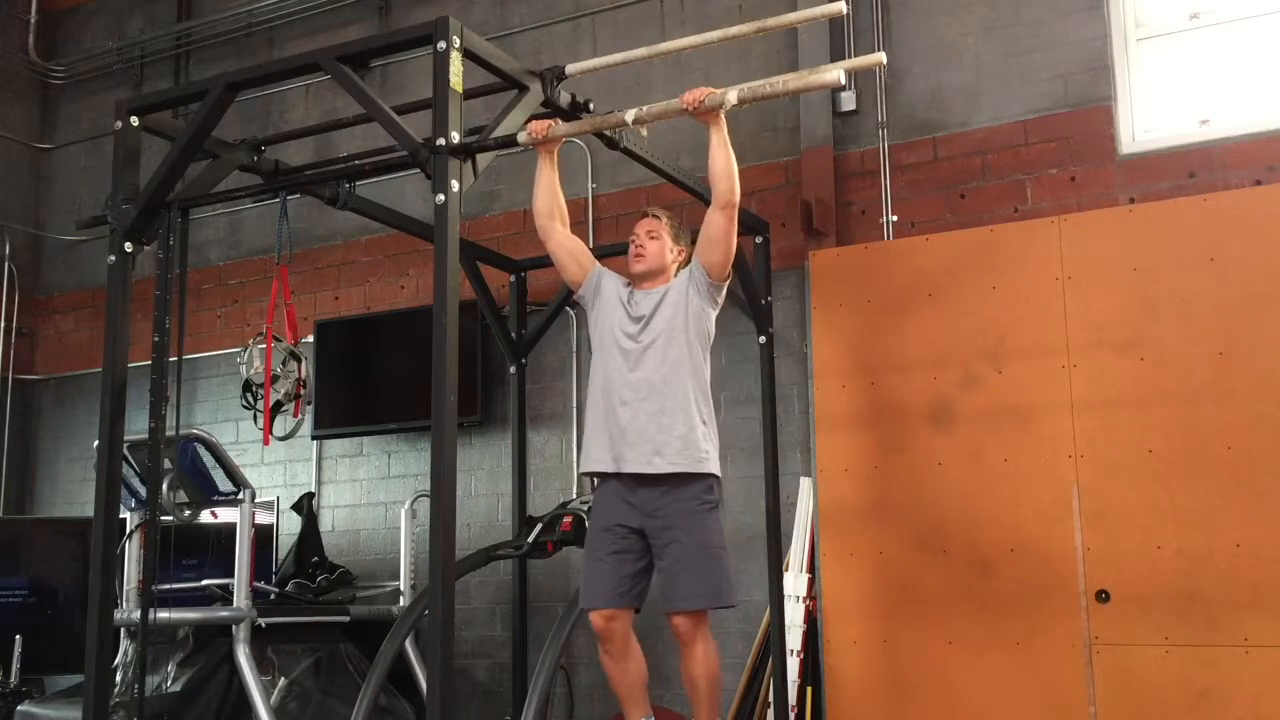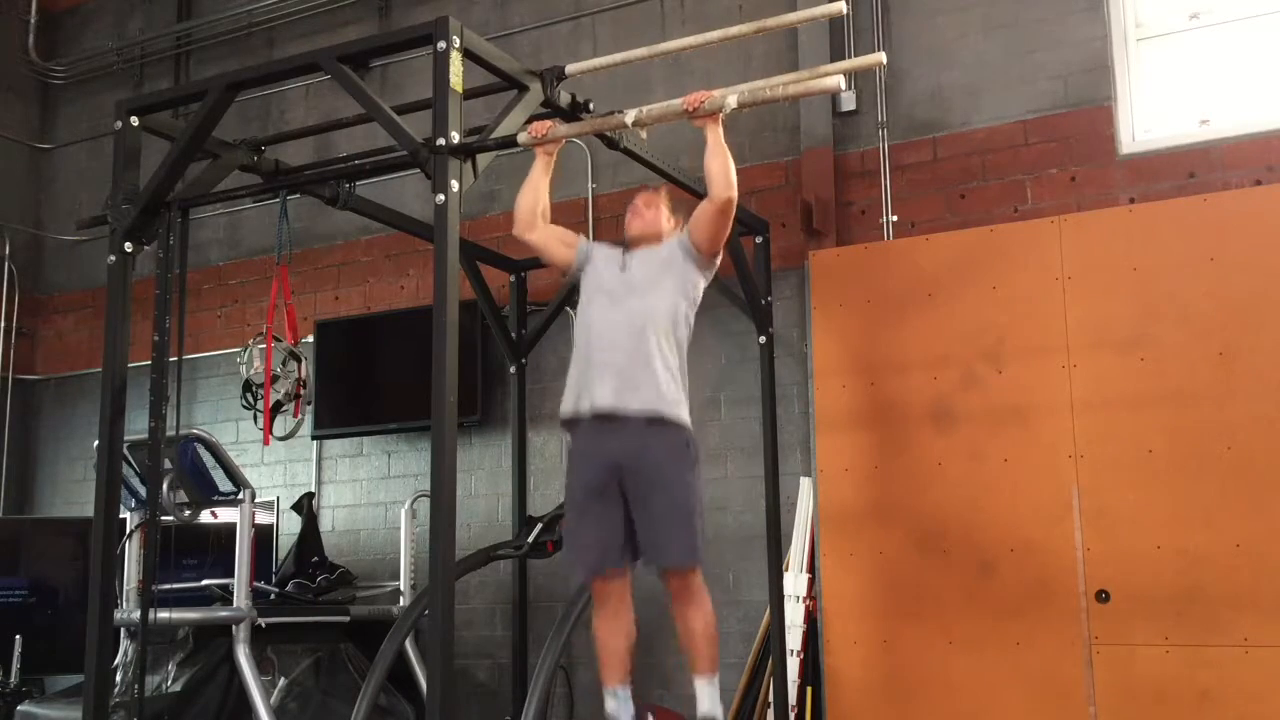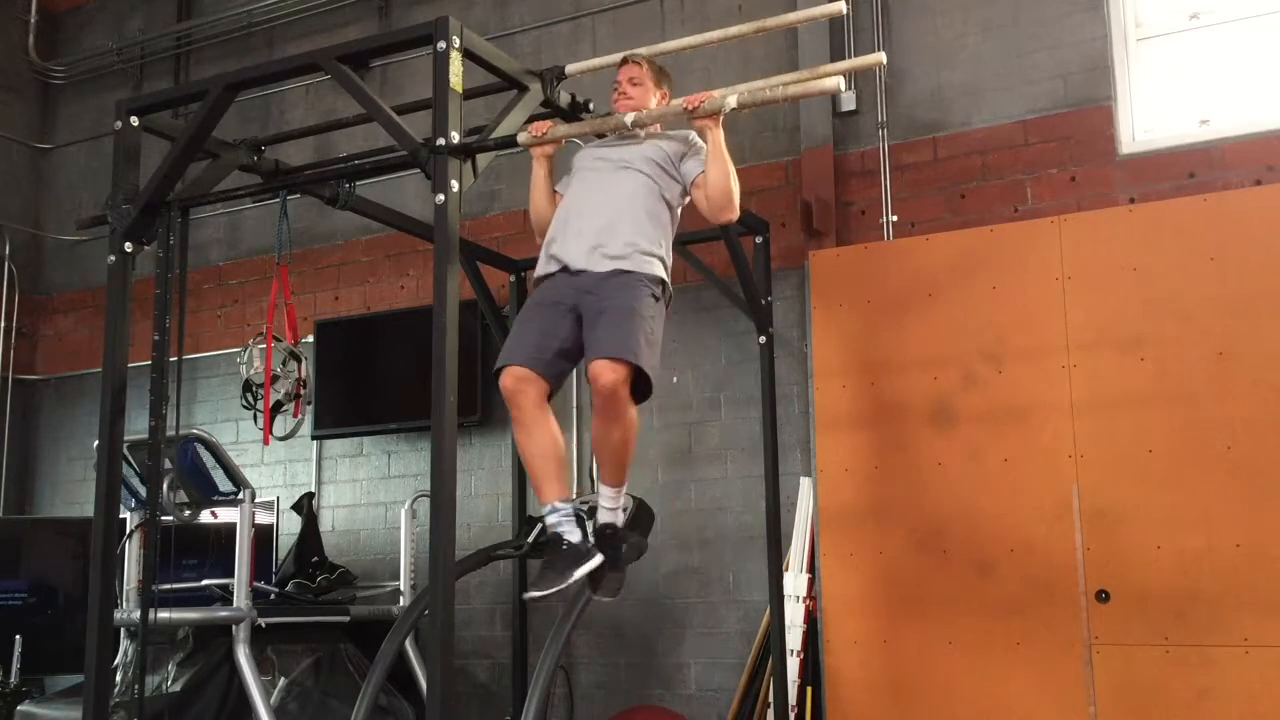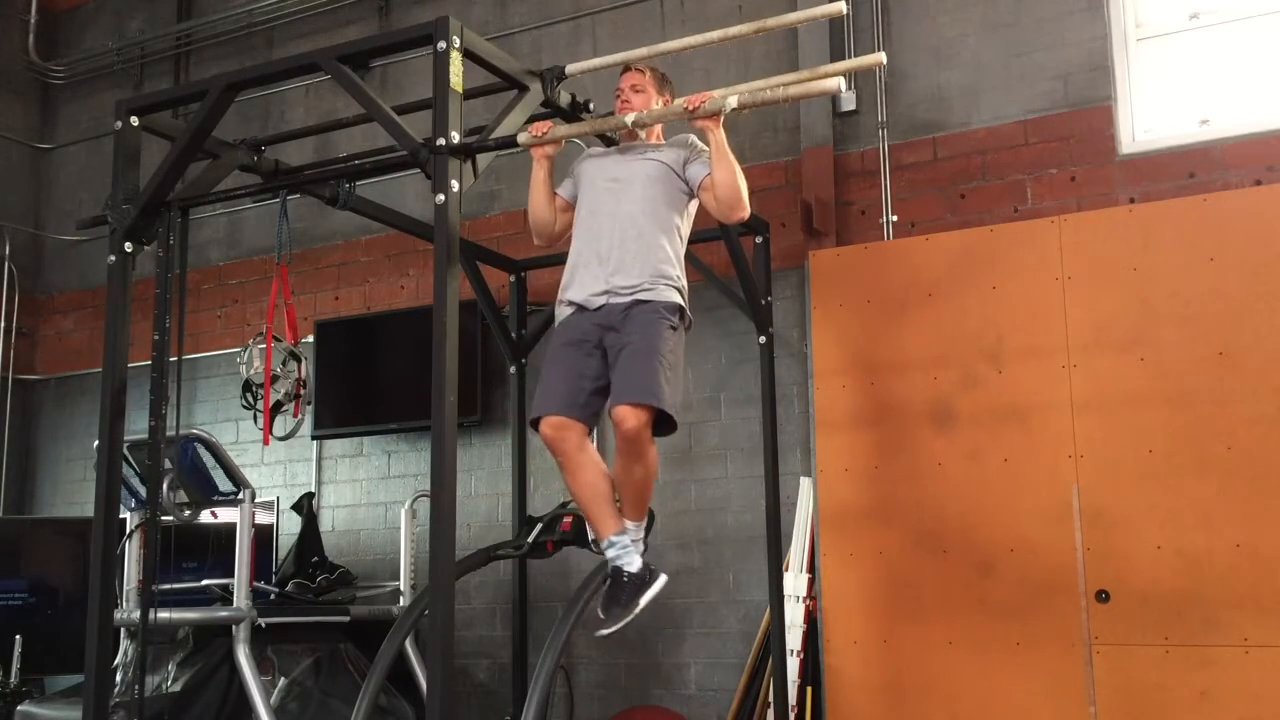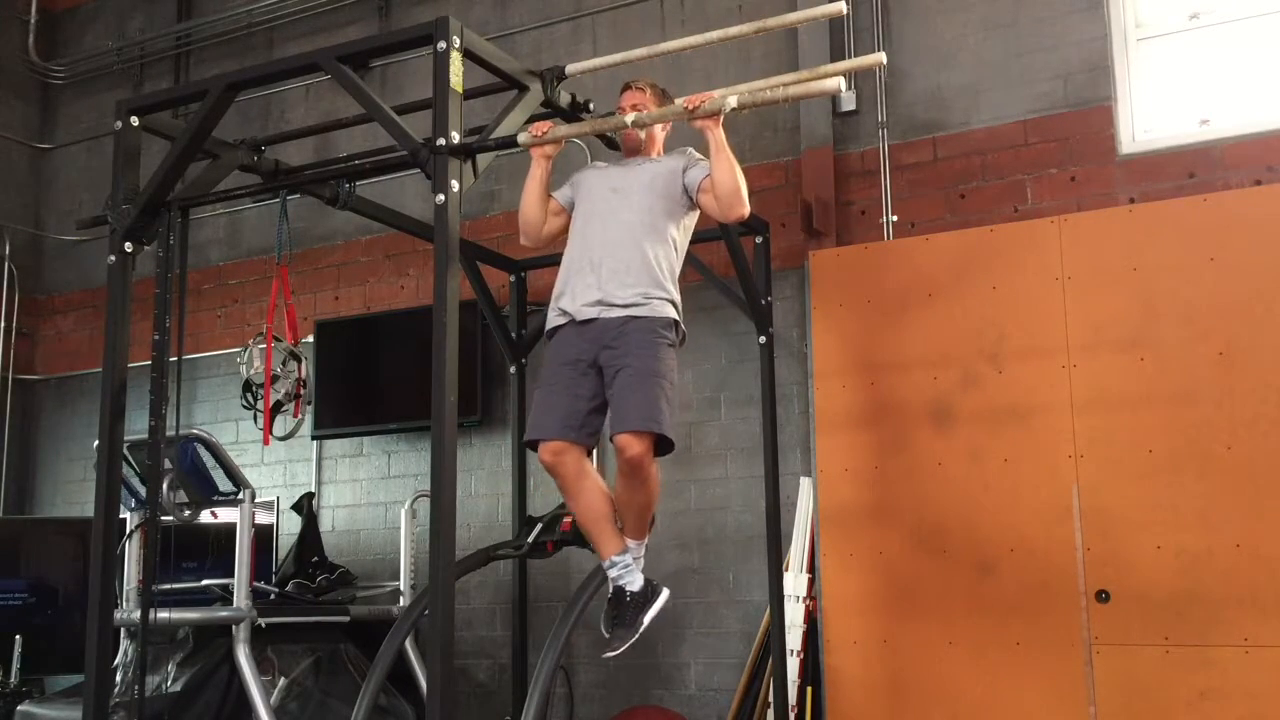
dt=0.7s
person 1, frame 1
left shoulder: (696, 291)
right shoulder: (602, 294)
left elbow: (726, 205)
right elbow: (551, 225)
left wrist: (714, 124)
right wrist: (546, 155)
left hip: (683, 481)
right hip: (617, 483)
left knee: (687, 623)
right knee: (607, 621)
person 1, frame 2
left shoulder: (683, 258)
right shoulder: (598, 261)
left elbow: (723, 198)
right elbow: (528, 226)
left wrist: (711, 129)
right wrist: (544, 156)
left hip: (656, 431)
right hip: (593, 431)
left knee: (681, 577)
right knee: (606, 585)
person 1, frame 3
left shoulder: (679, 145)
right shoulder: (587, 153)
left elbow: (724, 210)
right elbow: (545, 226)
left wrist: (713, 131)
right wrist: (541, 159)
left hip: (630, 274)
right hip: (560, 276)
left knee: (609, 377)
right knee: (518, 380)
left ankle: (609, 523)
right ankle: (565, 531)
person 1, frame 4
left shoulder: (683, 151)
right shoulder: (589, 162)
left elbow: (734, 208)
right elbow: (545, 232)
left wrist: (713, 131)
right wrist: (541, 161)
left hip: (649, 302)
right hip: (580, 307)
left knee: (631, 421)
right knee: (557, 427)
left ankle: (632, 548)
right ankle: (626, 564)
person 1, frame 5
left shoulder: (681, 165)
right shoulder: (588, 176)
left elbow: (735, 208)
right elbow: (531, 233)
left wrist: (713, 132)
right wrist: (540, 161)
left hip: (642, 318)
right hip: (572, 322)
left knee: (633, 445)
right knee: (556, 449)
left ankle: (633, 564)
right ankle: (628, 582)
